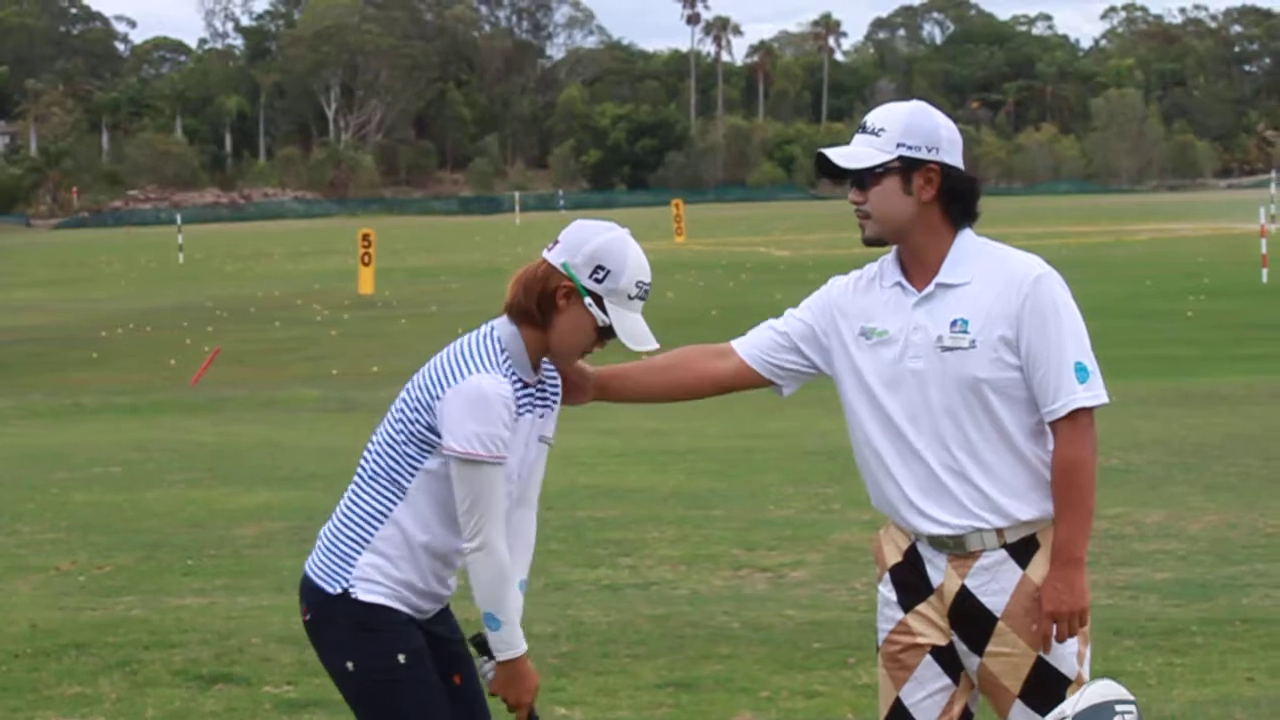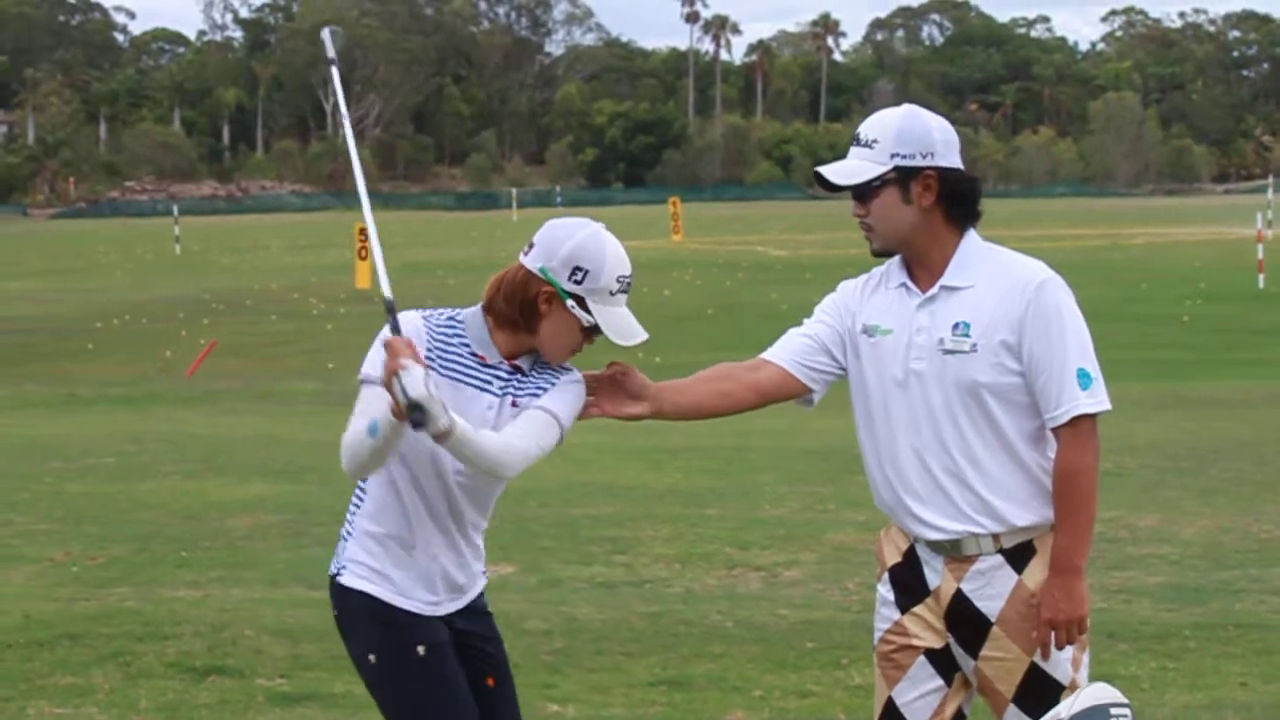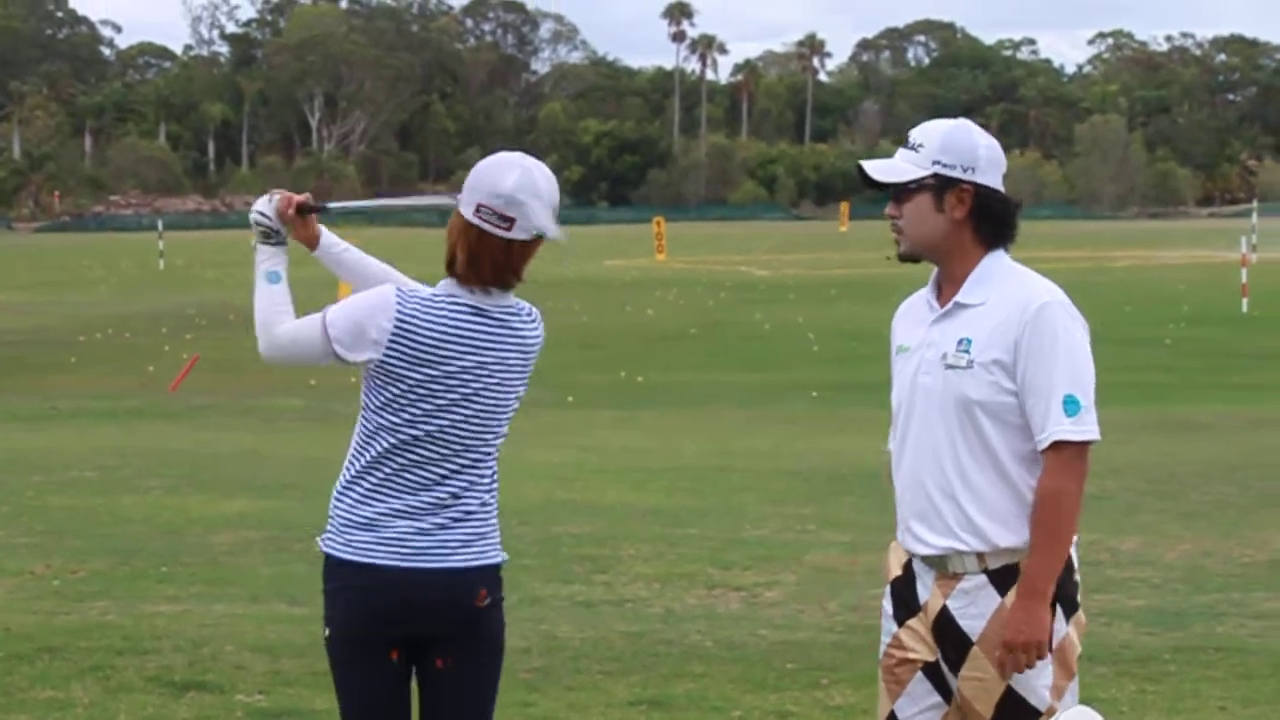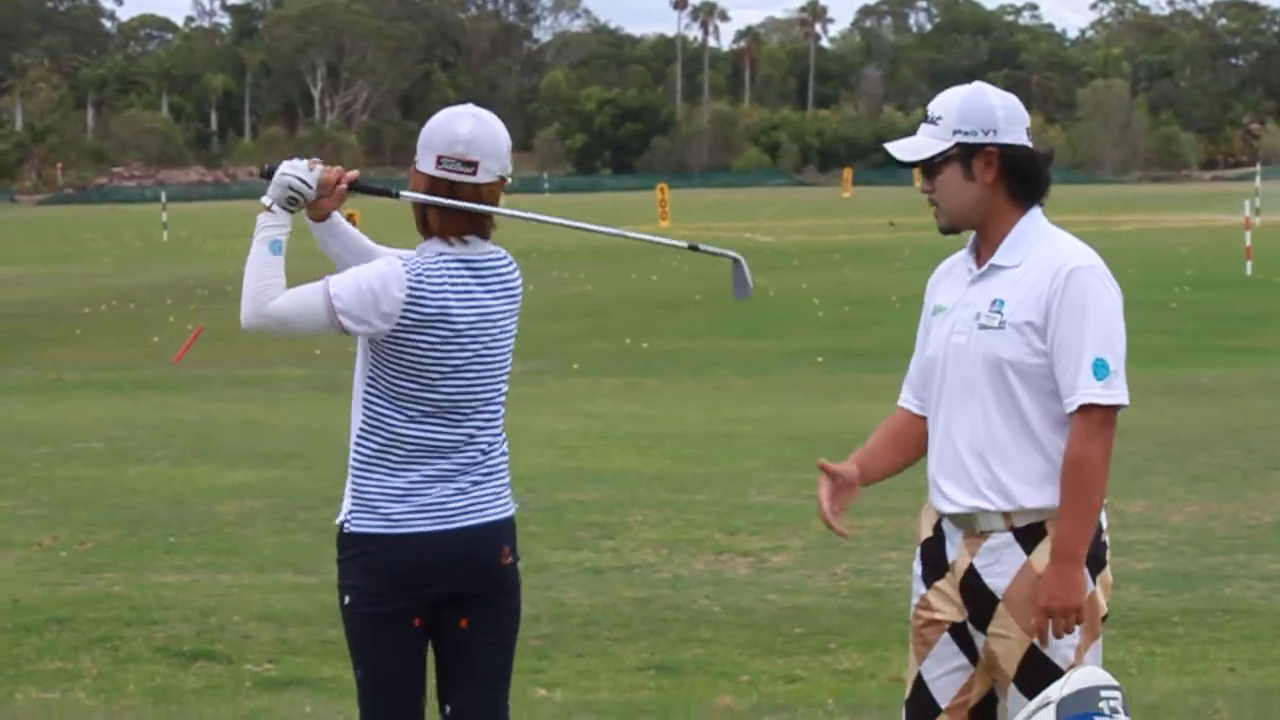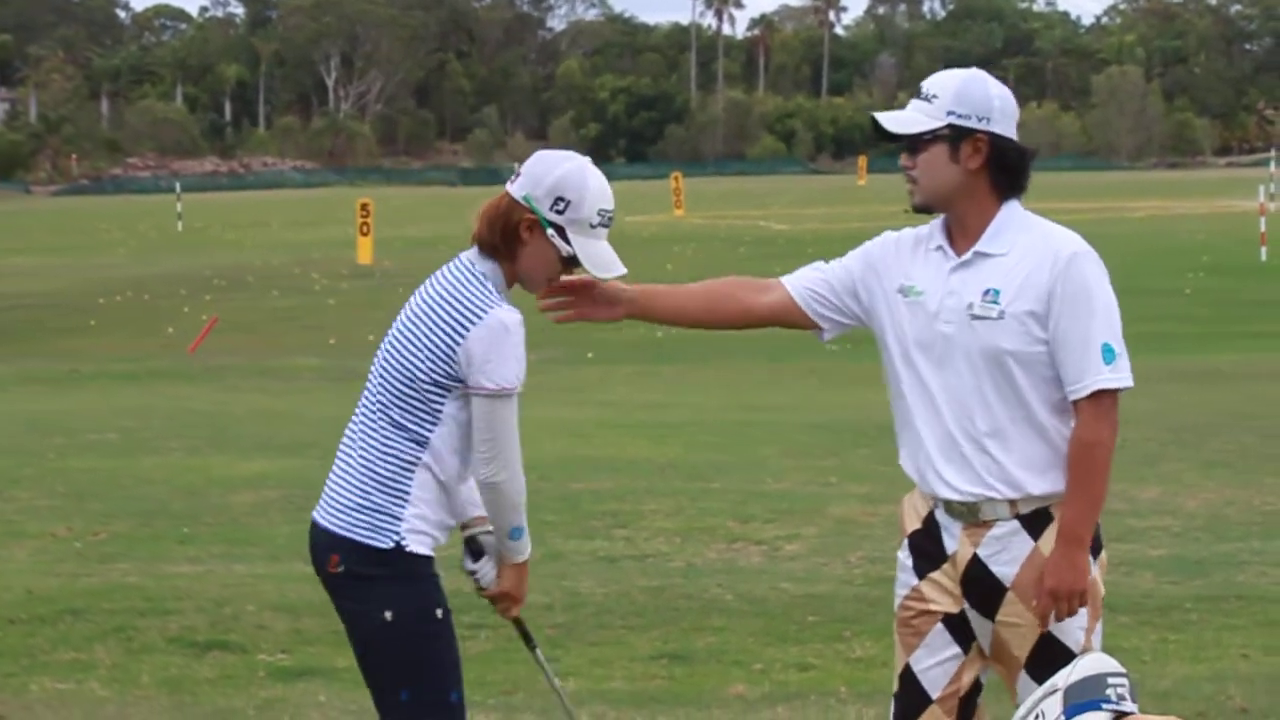
dt=1s
person 1, frame 1
left shoulder: (1024, 285)
right shoulder: (848, 303)
left elbow: (1073, 429)
right elbow: (723, 364)
left wrist: (1069, 567)
right wrist: (598, 382)
left hip: (1020, 566)
right hip: (914, 569)
person 1, frame 2
left shoulder: (1028, 291)
right shoulder: (858, 303)
left elbow: (1076, 435)
right elbow: (759, 377)
left wrist: (1068, 574)
right wrist: (655, 399)
left hip: (1018, 570)
right hip: (913, 570)
person 1, frame 3
left shoulder: (1035, 310)
right shoulder: (911, 315)
left elbow: (1065, 462)
left wrist: (1033, 599)
left hip: (1008, 589)
right hip: (917, 585)
person 1, frame 4
left shoulder: (1069, 272)
right shoulder: (947, 278)
left elbow: (1093, 424)
left wrist: (1065, 564)
right wrist: (856, 471)
left hip: (1038, 548)
right hip: (948, 545)
person 1, frame 5
left shoulder: (1060, 261)
right shoulder: (892, 260)
left elbow: (1096, 410)
right elbow: (764, 299)
left wrist: (1072, 549)
right wrist: (630, 299)
left hip: (1033, 537)
right hip: (935, 535)
person 2, frame 1
left shoulder: (543, 382)
right shoulder: (482, 384)
left elbow: (520, 512)
right elbow: (481, 539)
left wrist: (508, 639)
right wrist: (511, 653)
left hip: (416, 601)
right hip: (357, 603)
person 2, frame 2
left shoulder: (560, 386)
right shoulder: (416, 337)
left elbow: (505, 459)
right elbow: (356, 461)
left wrist: (435, 418)
right wrist: (395, 408)
left hip: (457, 594)
right hip: (381, 594)
person 2, frame 3
left shoulder: (391, 314)
right shoulder: (526, 331)
left elbow: (276, 343)
left wrist: (270, 246)
right wrist: (318, 240)
left hip: (363, 575)
right hip: (465, 582)
person 2, frame 4
left shoulder: (400, 284)
right shoulder: (502, 273)
left elbow: (261, 313)
left wrist: (277, 210)
right wrist: (323, 215)
left hip: (386, 546)
right hip: (484, 541)
person 2, frame 5
left shoulder: (451, 283)
right shoulder: (494, 321)
right elbow: (498, 467)
left wrist: (477, 527)
right wrist: (517, 555)
left hip: (343, 535)
right hip: (381, 552)
